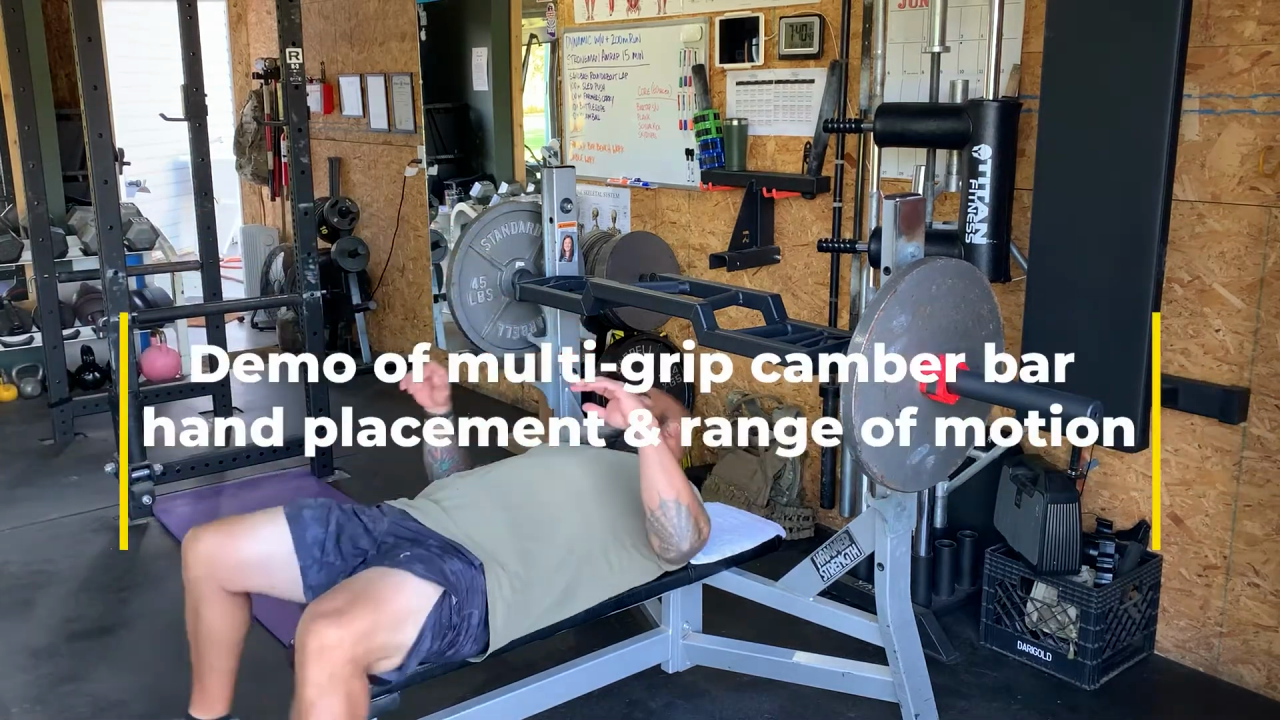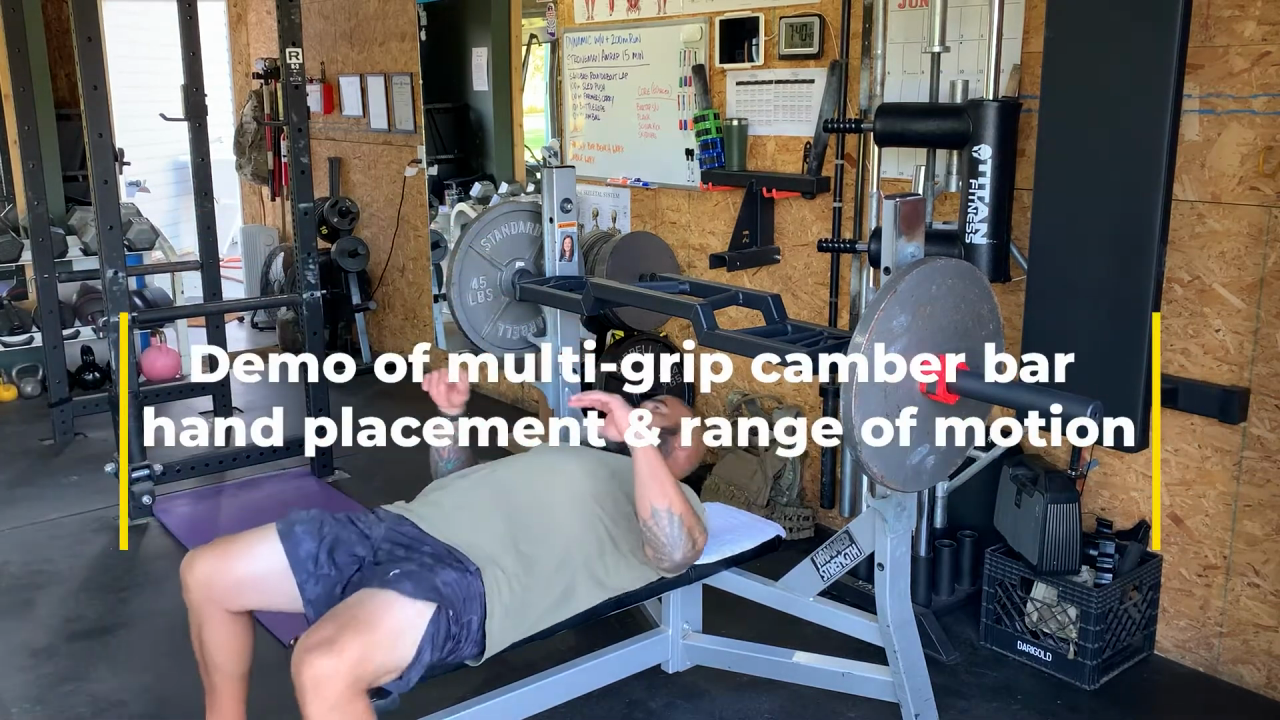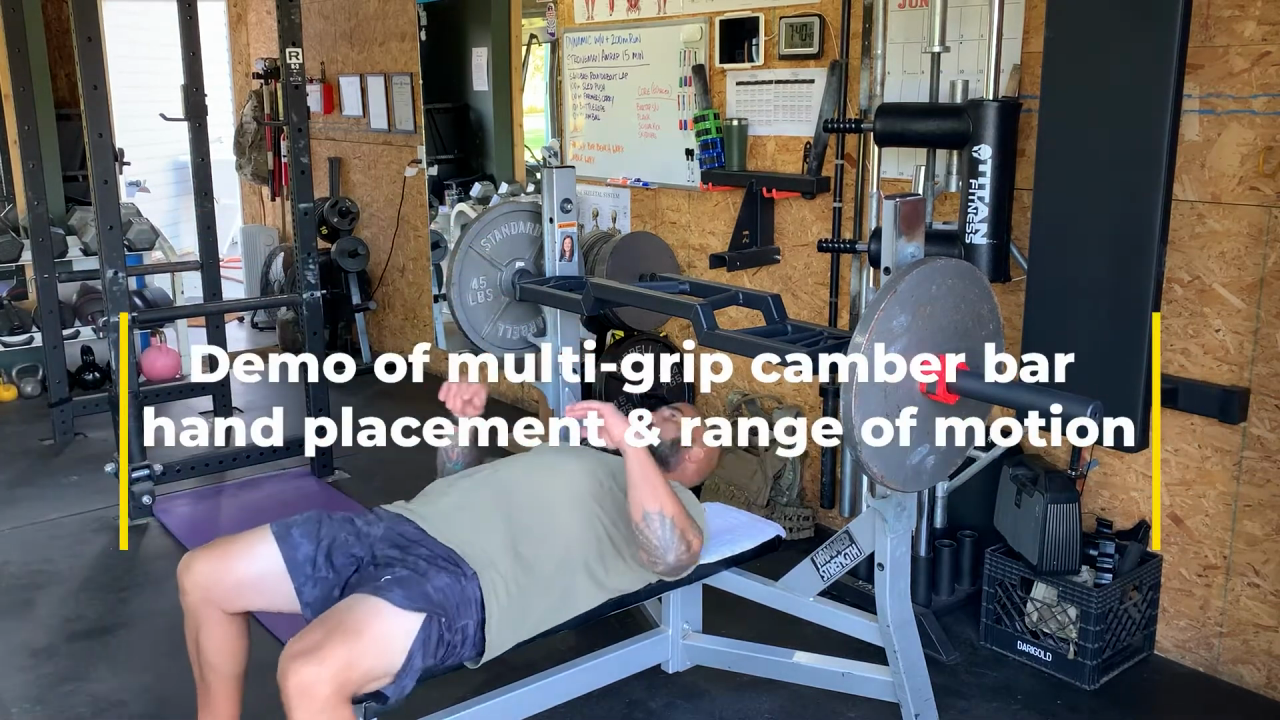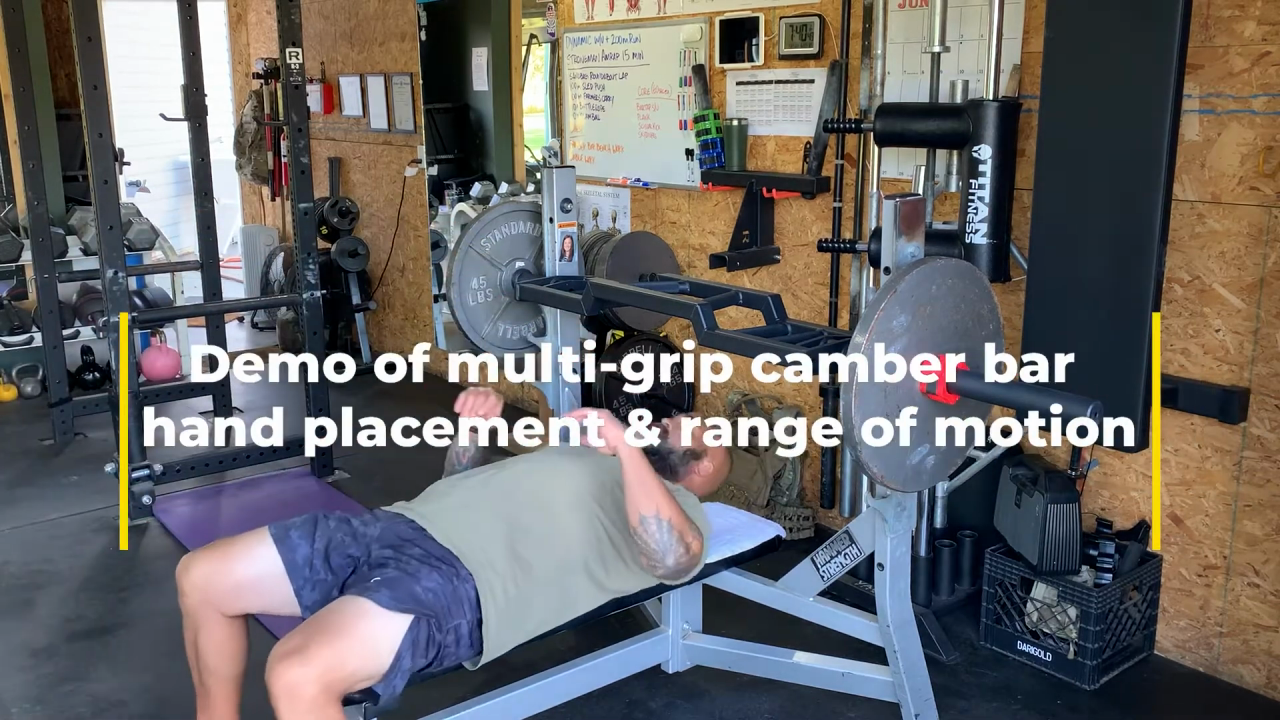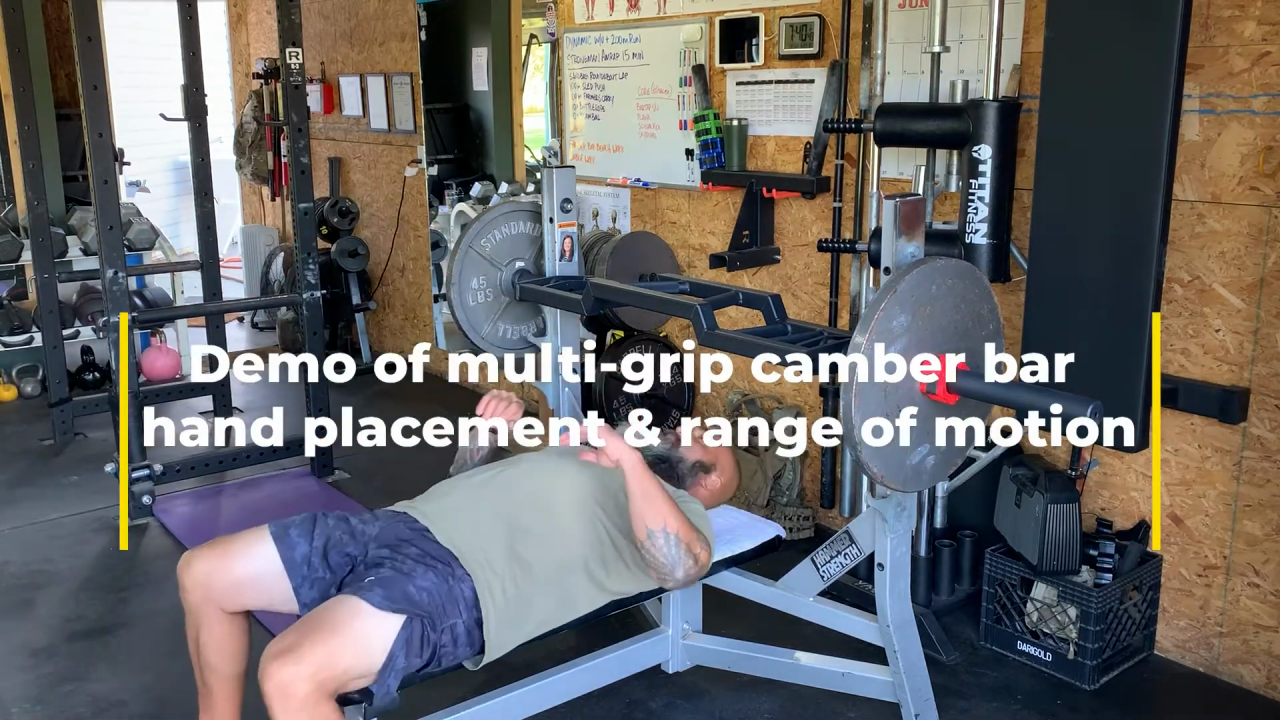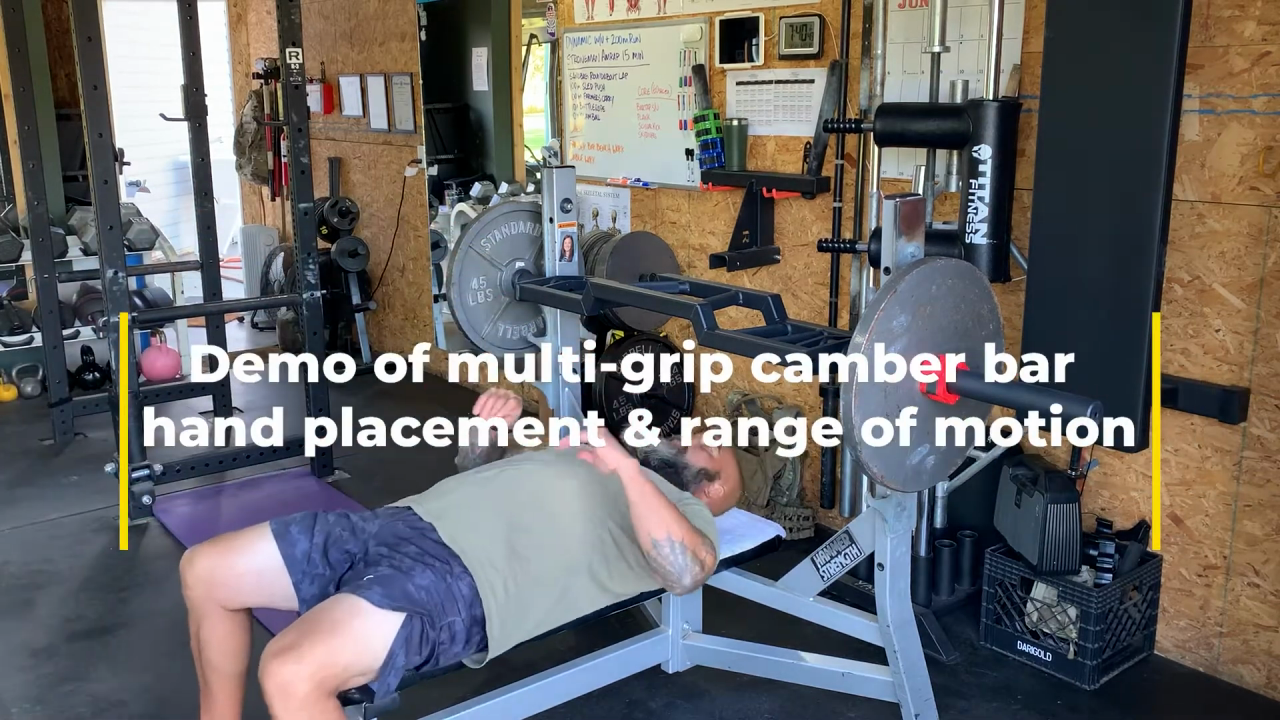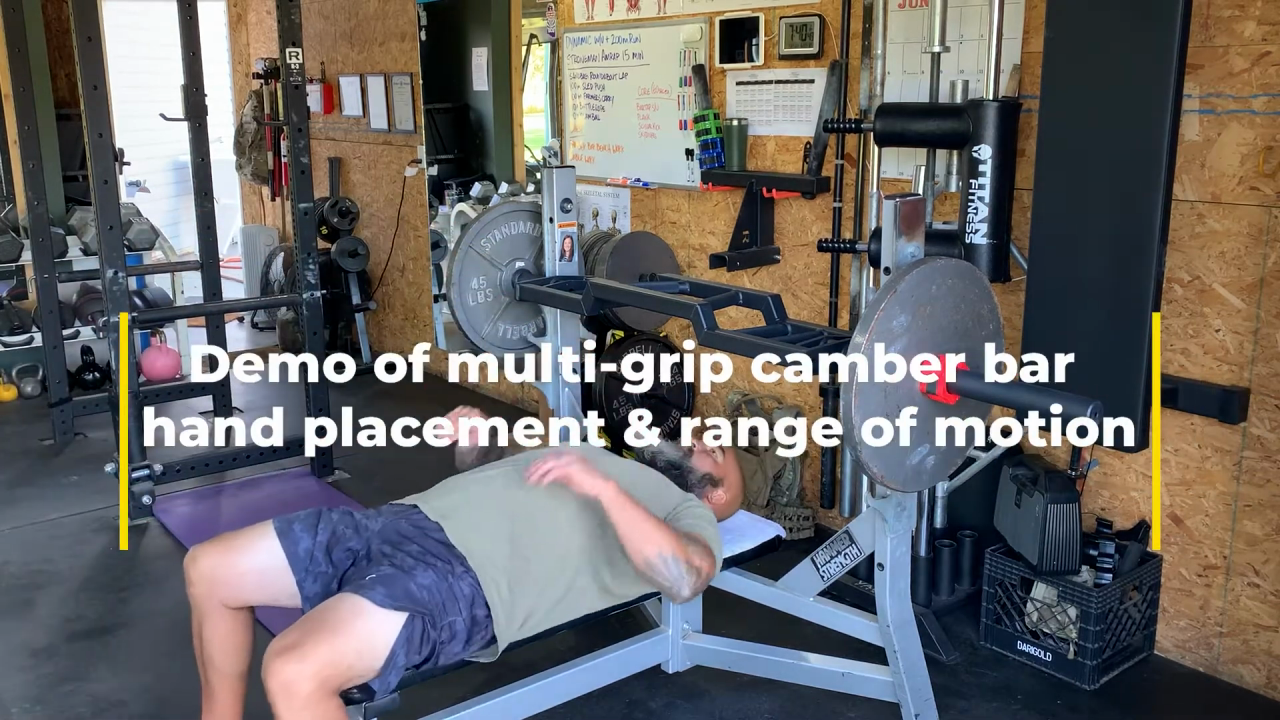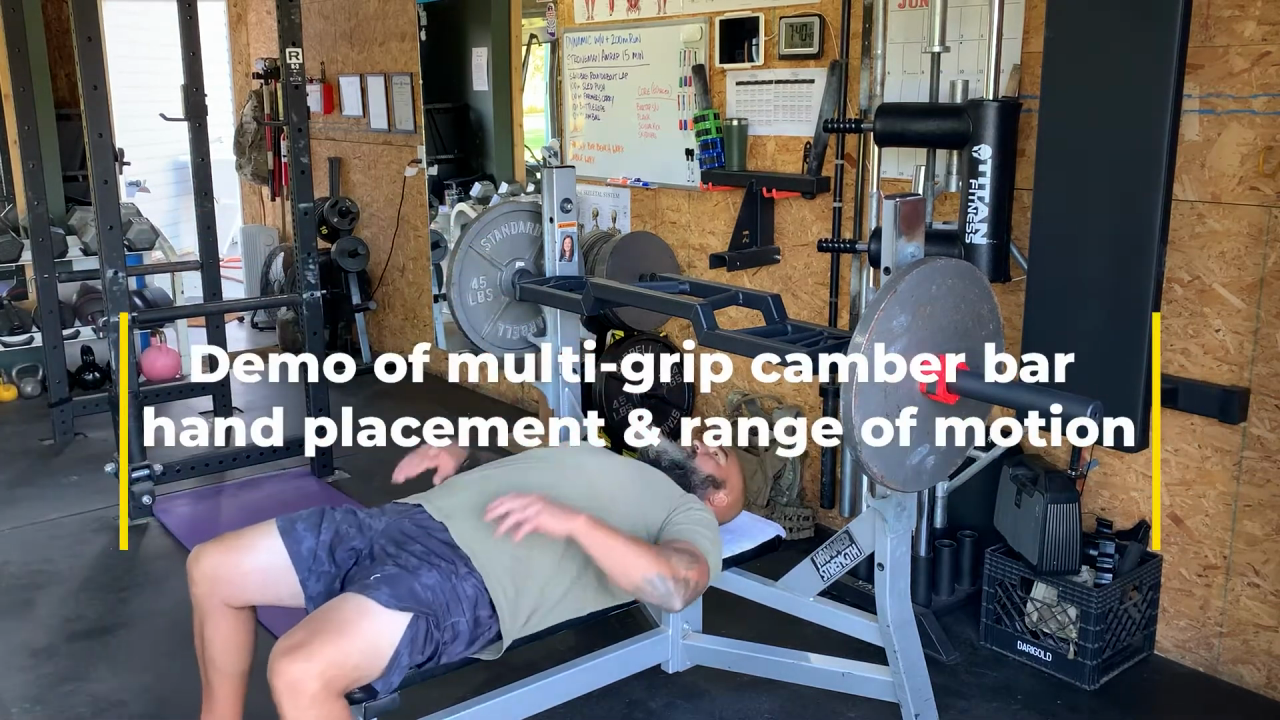
dt=0.1s
person 1, frame 1
left shoulder: (662, 488)
right shoulder: (578, 455)
left elbow: (678, 541)
left wrist: (641, 424)
right wrist: (440, 413)
left hip: (468, 574)
right hip: (401, 521)
left knee: (328, 637)
right knee: (208, 551)
person 1, frame 2
left shoulder: (675, 503)
right shoulder: (579, 454)
left elbow: (673, 552)
left wrist: (635, 437)
right wrist: (451, 416)
left hip: (461, 577)
right hip: (399, 525)
left knee: (324, 664)
right knee: (205, 573)
person 1, frame 3
left shoulder: (674, 506)
right shoulder: (585, 460)
left elbow: (669, 554)
right elbow: (462, 482)
left wrist: (632, 442)
right wrist: (465, 421)
left hip: (459, 578)
right hip: (398, 525)
left knee: (311, 672)
right knee: (203, 574)
person 1, frame 4
left shoulder: (679, 510)
right shoulder: (584, 455)
left elbow: (671, 557)
right elbow: (464, 479)
left wrist: (625, 446)
left hip: (456, 580)
right hip: (399, 526)
left knee: (297, 673)
right knee: (201, 577)
person 1, frame 5
left shoulder: (684, 515)
right shoulder: (591, 461)
left elbow: (678, 566)
right elbow: (470, 478)
left wrist: (631, 459)
left hip: (456, 579)
right hip: (400, 524)
left knee: (290, 673)
right knee: (203, 574)
person 1, frame 6
left shoulder: (686, 513)
right shoulder: (594, 462)
left elbow: (684, 571)
right elbow: (483, 474)
left wrist: (626, 467)
left hip: (457, 576)
right hip: (405, 521)
left knee: (290, 672)
right knee: (205, 570)
person 1, frame 7
left shoulder: (689, 516)
right shoulder: (600, 459)
left elbow: (682, 579)
right elbow: (485, 477)
left wrist: (603, 488)
right wrist: (473, 439)
left hip: (462, 575)
right hip: (411, 519)
left knee: (293, 671)
right knee: (209, 569)
person 1, frame 8
left shoulder: (691, 518)
right shoulder: (609, 464)
left elbow: (674, 585)
left wrist: (571, 522)
right wrist: (454, 460)
left hip: (466, 572)
right hip: (410, 521)
left knee: (299, 670)
right knee: (211, 568)
